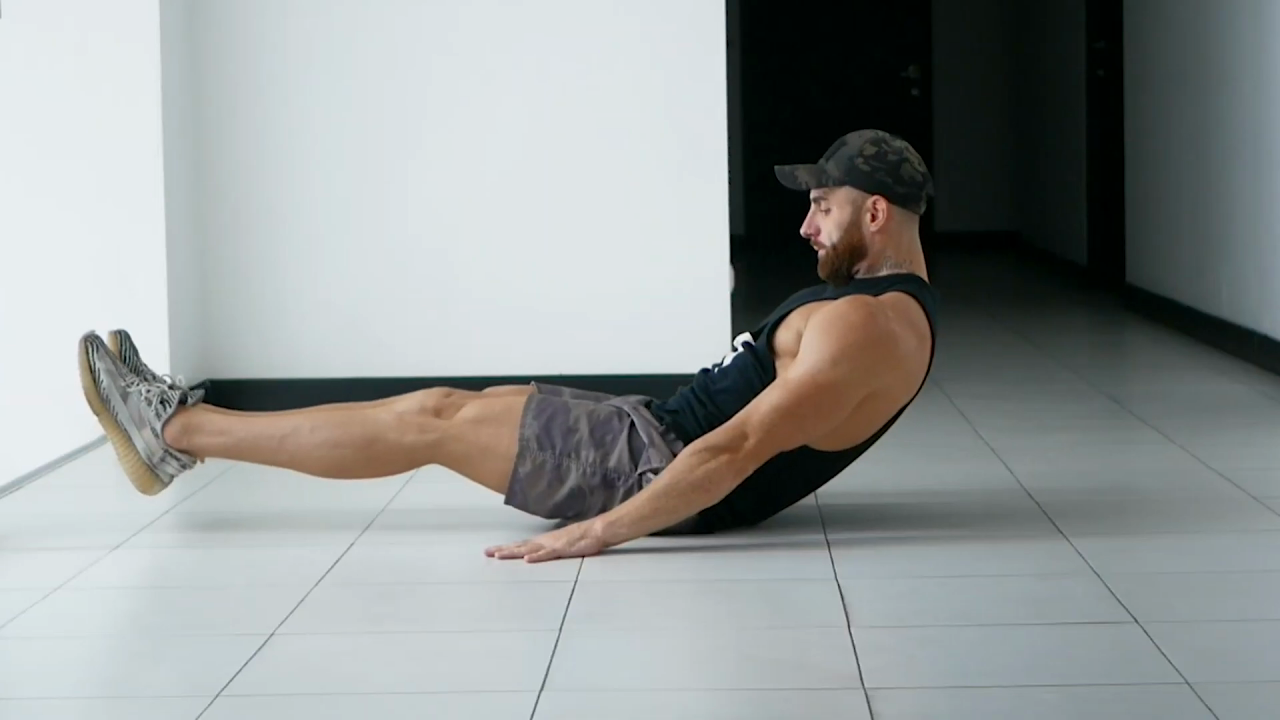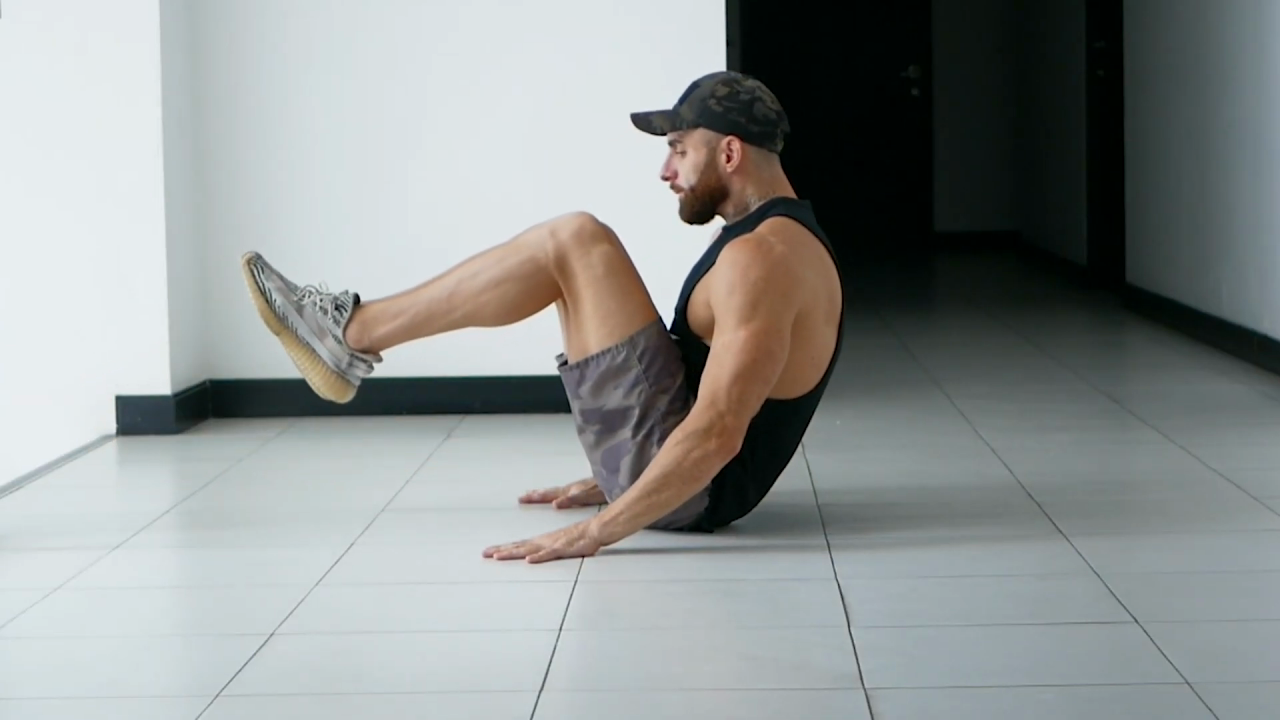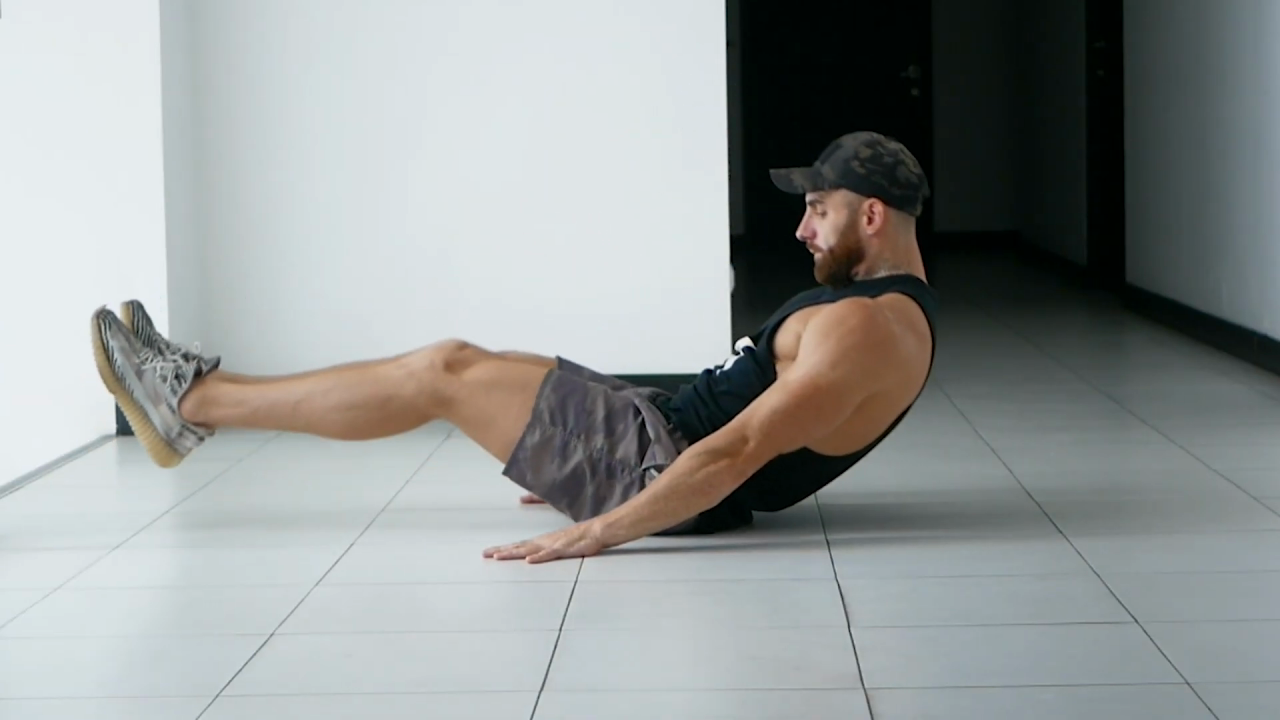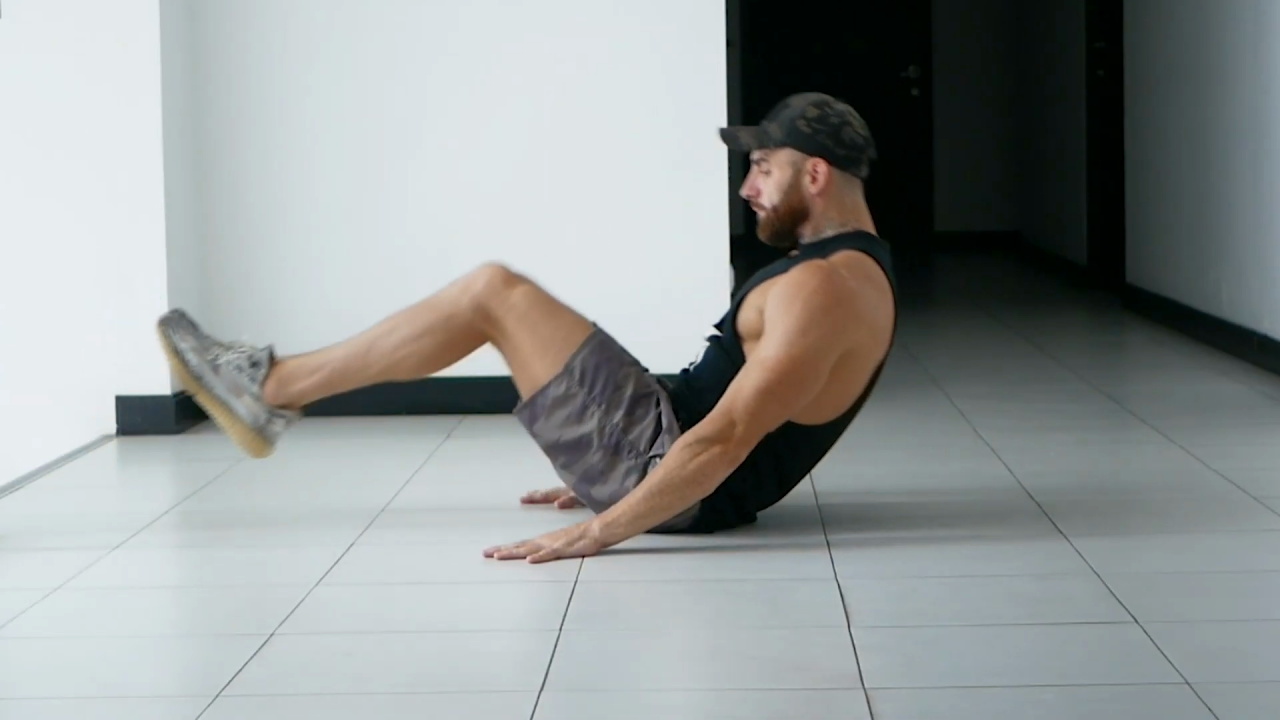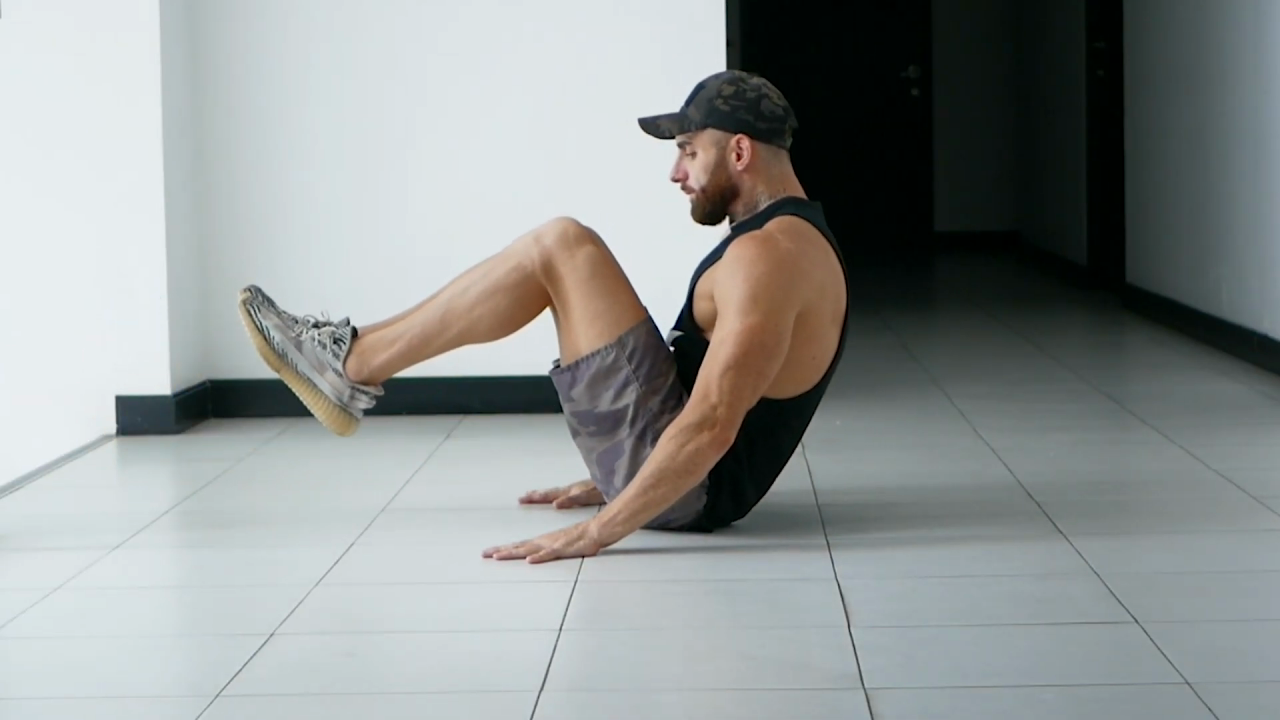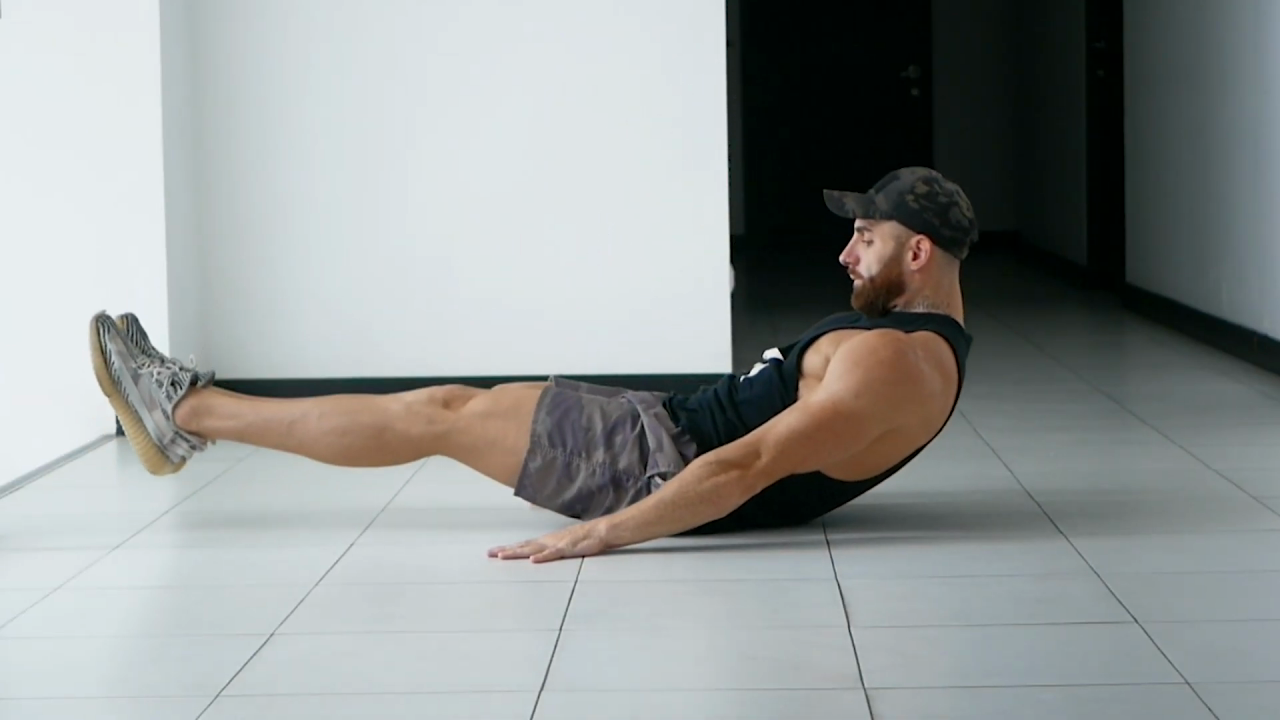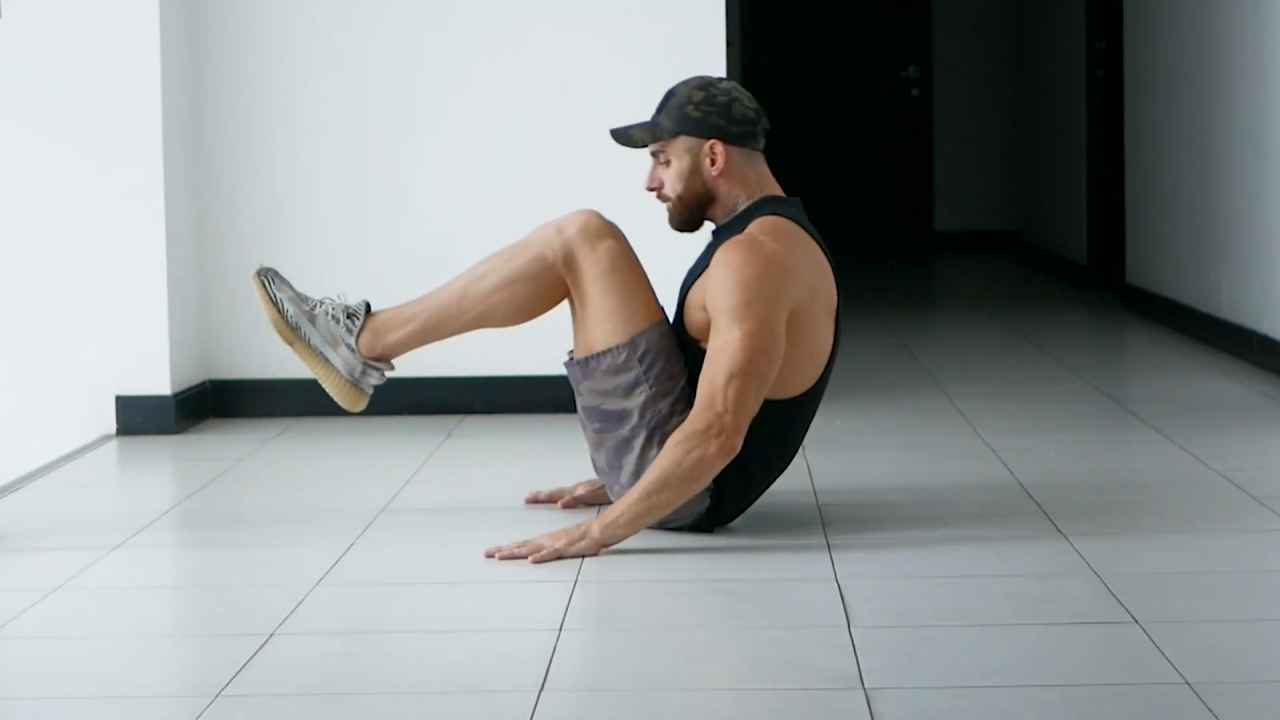
dt=0.7s
person 1, frame 1
left shoulder: (868, 327)
right shoulder: (880, 302)
left elbow: (738, 451)
left wrist: (598, 532)
right wrist: (607, 496)
left hip: (660, 467)
right hip: (664, 444)
left knee: (431, 423)
right knee: (444, 412)
left ankle: (177, 430)
right ankle: (184, 423)
person 1, frame 2
left shoulder: (761, 257)
right shoulder: (777, 236)
left elbow: (716, 434)
left wrist: (598, 532)
right wrist: (612, 476)
left hip: (690, 487)
right hip: (680, 466)
left knee: (575, 240)
right knee: (567, 250)
left ankle: (352, 332)
right ankle: (356, 332)
person 1, frame 3
left shoulder: (869, 331)
right shoulder: (884, 306)
left elbow: (738, 453)
left wrist: (598, 531)
right wrist: (597, 473)
left hip: (657, 456)
right hip: (662, 433)
left knee: (443, 370)
right knee: (458, 368)
left ankle: (189, 401)
right ankle: (198, 397)
person 1, frame 4
left shoulder: (826, 289)
right shoulder: (849, 265)
left elbow: (725, 440)
left wrist: (597, 532)
right wrist: (605, 465)
left hip: (675, 475)
right hip: (671, 442)
left knee: (495, 289)
right knee: (499, 301)
left ankle: (269, 389)
right ankle: (271, 387)
person 1, frame 5
left shoulder: (767, 254)
right shoulder: (791, 239)
left elbow: (710, 425)
left wrist: (599, 531)
right wrist: (613, 477)
left hip: (691, 486)
right hip: (681, 470)
left knee: (563, 244)
right knee: (564, 256)
left ankle: (350, 365)
right ankle: (355, 356)
person 1, frame 6
left shoulder: (895, 363)
right shoulder: (917, 334)
left elbow: (745, 470)
left wrist: (600, 531)
left hip: (670, 461)
right hip: (678, 431)
left knee: (439, 412)
right knee: (465, 406)
left ankle: (184, 411)
person 1, frame 7
left shoulder: (753, 257)
right shoulder: (773, 234)
left elbow: (715, 436)
left wrist: (599, 533)
right wrist: (621, 479)
left hip: (691, 485)
right hip: (680, 467)
left knee: (584, 237)
right knee: (579, 247)
left ankle: (363, 342)
right ankle: (370, 338)
